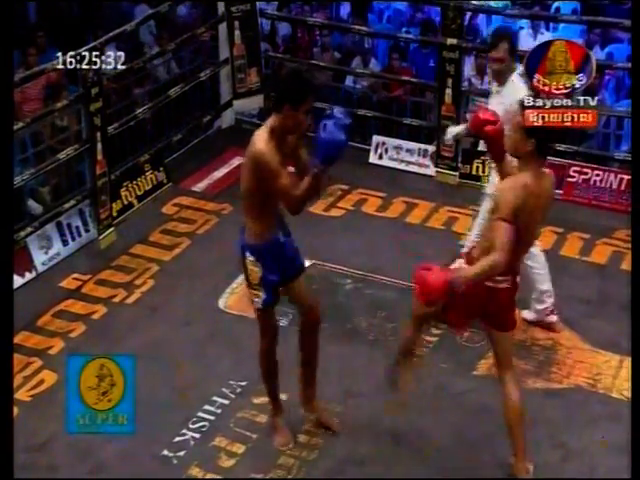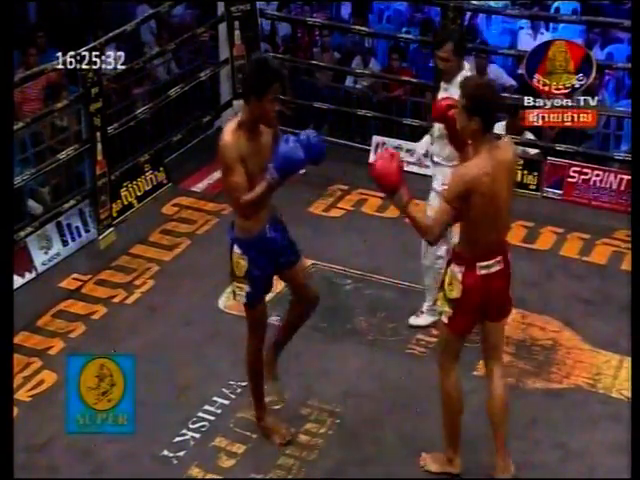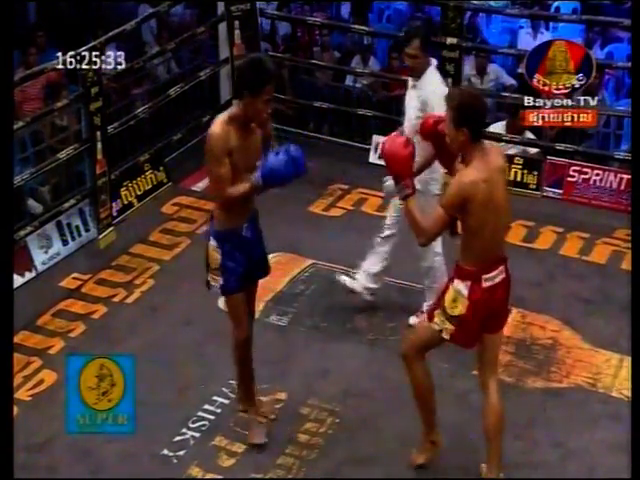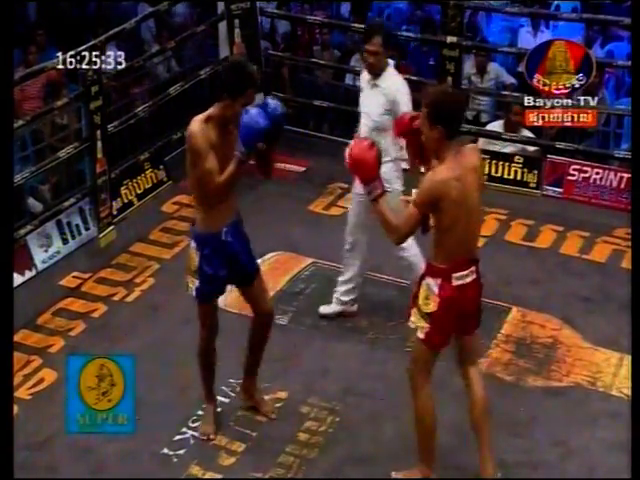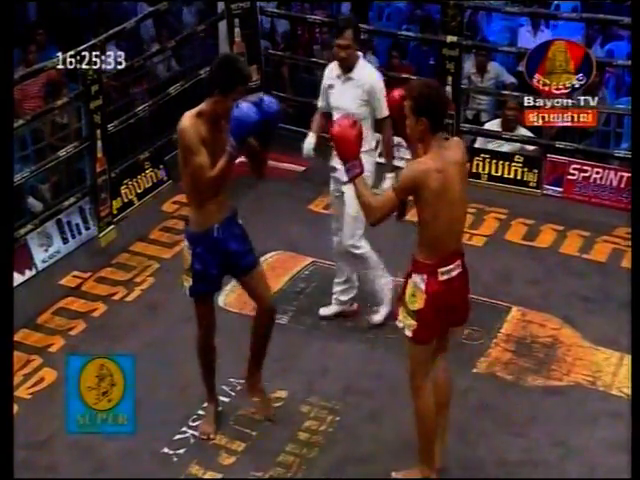
dt=0.3s
person 1, frame 1
left shoulder: (513, 188)
right shoulder: (547, 178)
left elbow: (499, 257)
left wrist: (456, 278)
right wrist: (496, 149)
left hip: (481, 280)
right hip: (506, 284)
left knee: (422, 311)
right knee: (506, 372)
left ankle: (401, 373)
person 1, frame 2
left shoulder: (467, 174)
right shoulder: (507, 150)
left elbow: (432, 232)
left wrist: (399, 193)
right wrist: (454, 135)
left hip: (467, 273)
right hip: (499, 268)
left knee: (448, 363)
right knee: (494, 364)
person 1, frame 3
left shoulder: (465, 182)
right shoulder: (496, 156)
left elbow: (424, 235)
left wrist: (403, 184)
right wrist: (441, 145)
left hip: (470, 287)
right hip: (498, 279)
left knee: (412, 350)
right knee: (489, 378)
left ankle: (431, 439)
person 1, frame 4
left shoulder: (437, 181)
right shoulder: (473, 156)
left elbow: (397, 232)
left wrist: (372, 186)
right wrist: (419, 146)
left hip: (442, 285)
right hip: (470, 277)
left knee: (419, 378)
right knee: (470, 368)
person 1, frame 5
left shoulder: (419, 170)
right shoulder: (457, 149)
left elbow: (374, 213)
left wrist: (353, 165)
right wrist: (406, 133)
left hip: (428, 280)
right hip: (456, 273)
left knee: (419, 378)
right knee: (439, 359)
person 2, frame 1
left shoulder: (289, 136)
right shoulder: (262, 150)
left elbow: (309, 179)
right elbow: (296, 202)
left wrist: (326, 145)
right wrist: (320, 163)
left hip: (280, 237)
right hip: (259, 247)
left knee: (312, 317)
right knee: (269, 335)
left ankle: (310, 401)
right ankle: (276, 413)
person 2, frame 2
left shoulder: (269, 126)
right shoulder: (231, 142)
left elbow: (276, 165)
right elbow: (244, 205)
left wrist: (298, 155)
right wrist: (277, 175)
left hip: (273, 227)
right hip: (249, 240)
left knee: (308, 297)
right knee: (257, 329)
left ankle: (273, 356)
right ankle: (261, 414)
person 2, frame 3
left shoulder: (261, 124)
right shoulder: (219, 133)
left elbow: (269, 166)
right elbow: (225, 197)
left wrist: (286, 162)
right wrist: (261, 179)
left hip: (251, 227)
right hip: (226, 236)
left knee: (249, 316)
right knee: (241, 327)
left ankle: (247, 392)
right ankle: (249, 412)
person 2, frame 4
left shoulder: (239, 123)
right shoulder: (199, 131)
left elbow: (266, 170)
right elbow: (216, 189)
left wrist: (267, 138)
right wrist: (242, 152)
left hip: (235, 230)
right hip: (208, 239)
left knee: (264, 312)
right knee: (209, 330)
left ankle: (250, 387)
right ankle: (210, 403)
person 2, frame 5
left shoulder: (234, 120)
right shoulder: (190, 126)
left elbow: (259, 169)
right elbow: (208, 184)
left wrist: (261, 135)
right wrist: (234, 147)
left hip: (231, 226)
right hip: (203, 236)
left knee: (267, 308)
right knee: (206, 328)
left ankle: (255, 382)
right ankle: (211, 403)
person 3, frame 1
left shoulder: (517, 94)
right shoulder: (498, 86)
right wrist: (464, 128)
right hip: (502, 176)
left knee: (475, 245)
right ankle: (545, 309)
person 3, frame 2
left shoulder: (464, 91)
right shoulder: (447, 81)
right wrist: (427, 140)
left hip: (452, 176)
right hip: (440, 169)
left knee: (434, 245)
right knee: (443, 237)
left ankle: (432, 308)
person 3, frame 3
left shoulder: (434, 89)
right shoulder: (415, 79)
left elbow: (436, 146)
left hip: (425, 175)
left knee: (427, 243)
right knee: (389, 228)
left ankle: (434, 307)
right ankle: (365, 282)
person 3, frame 4
left shoulder: (396, 87)
right shoulder: (364, 78)
left hip: (386, 172)
left knee: (400, 240)
right knee: (353, 237)
right ankle: (345, 299)
person 3, frame 5
left shoulder: (371, 78)
right shoulder: (329, 73)
left elbow: (386, 126)
left wrist: (389, 171)
right wrist: (312, 136)
left hip: (360, 165)
right hip: (336, 163)
left knee: (351, 240)
right knee: (338, 237)
left ankle: (384, 293)
right ankle: (344, 299)
